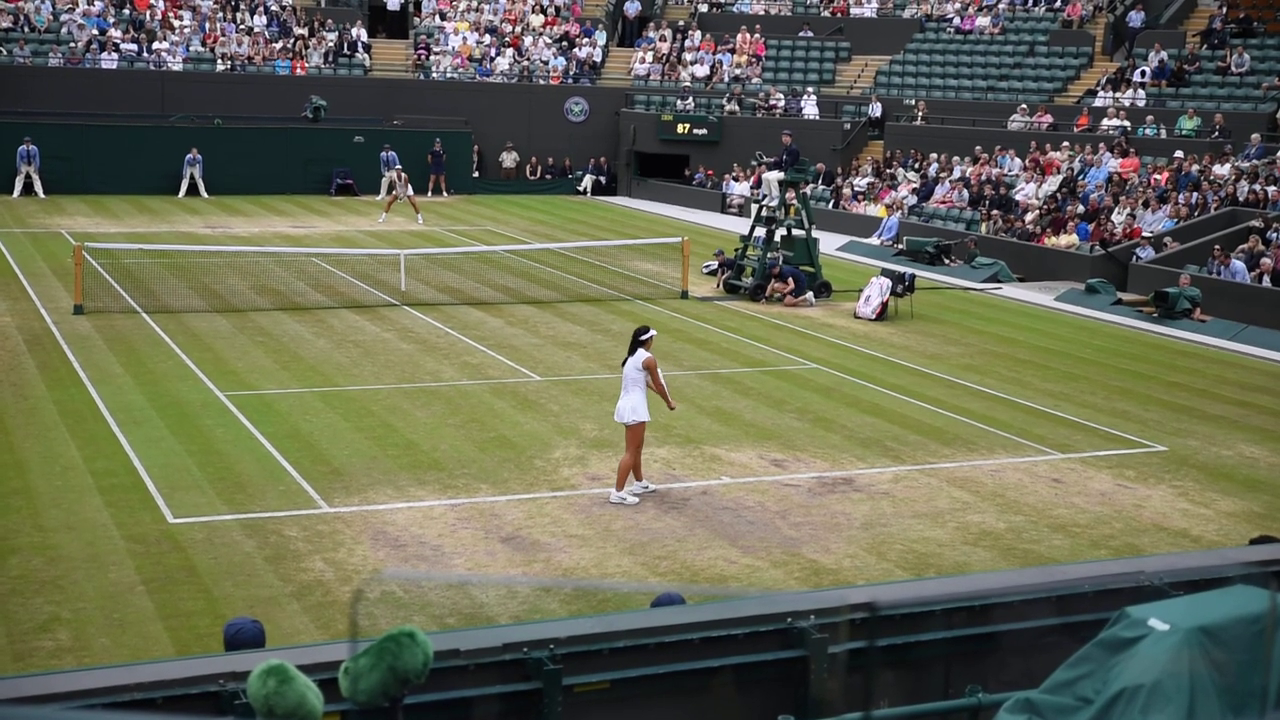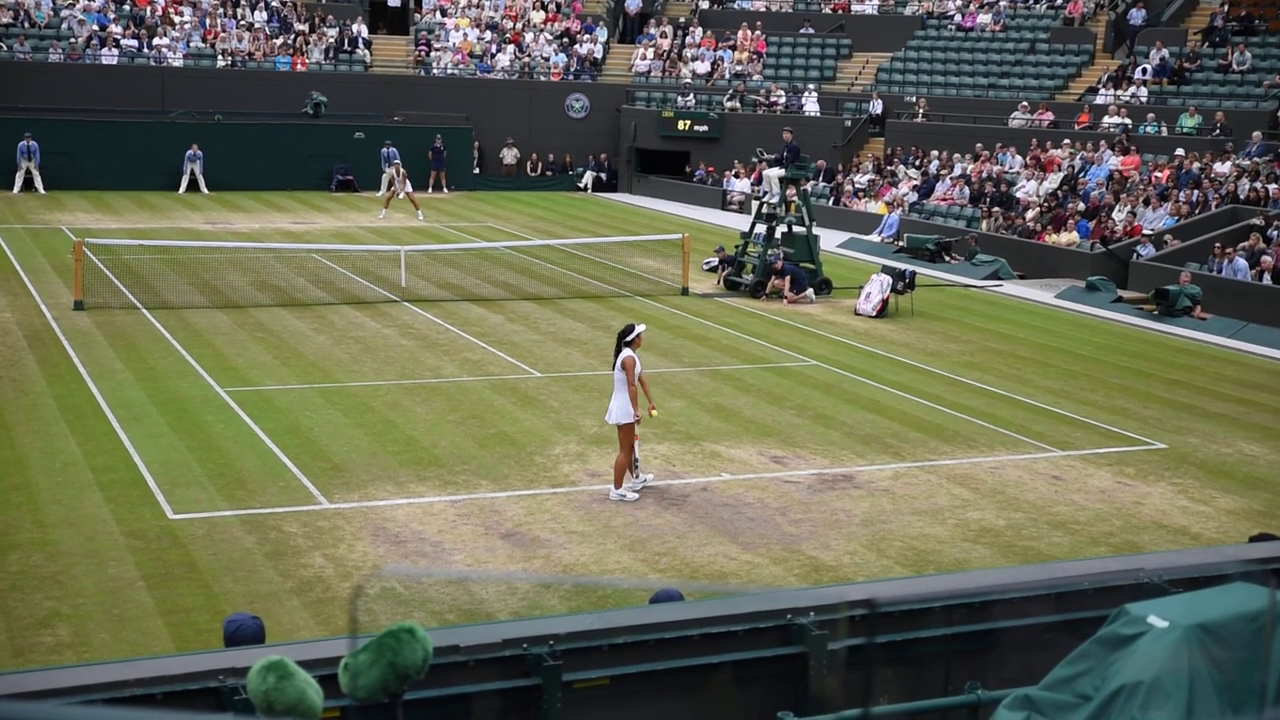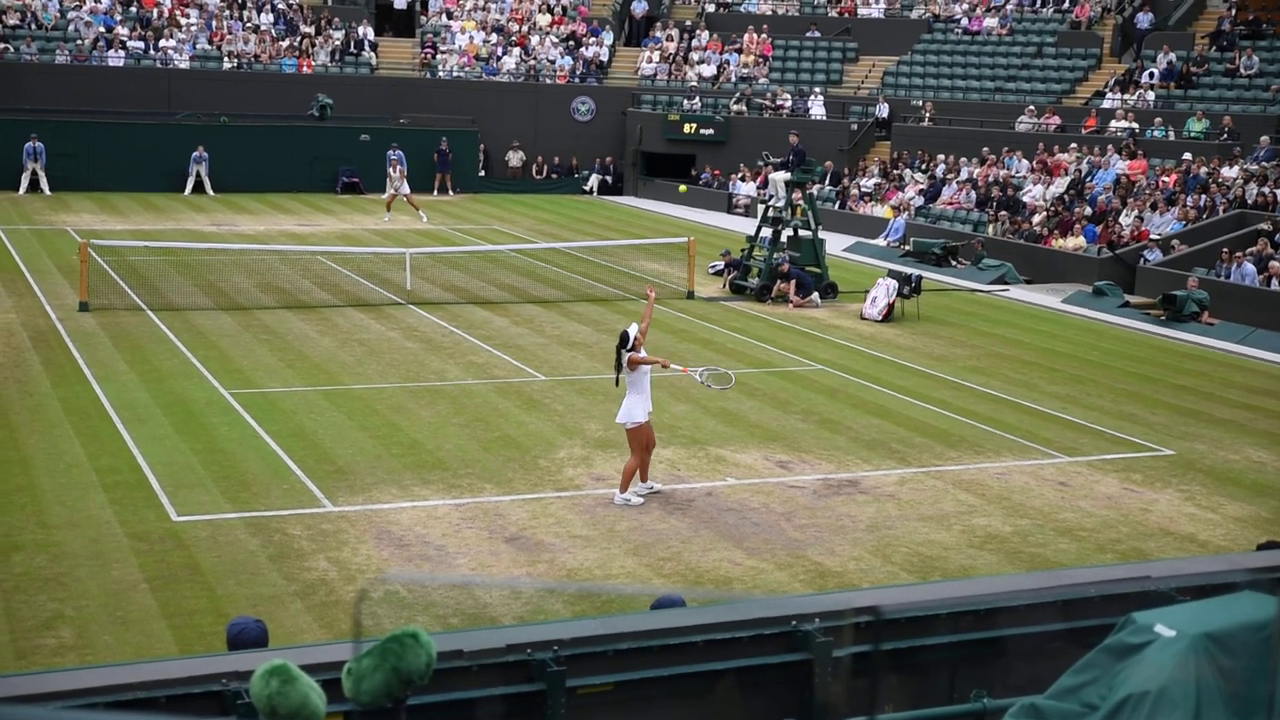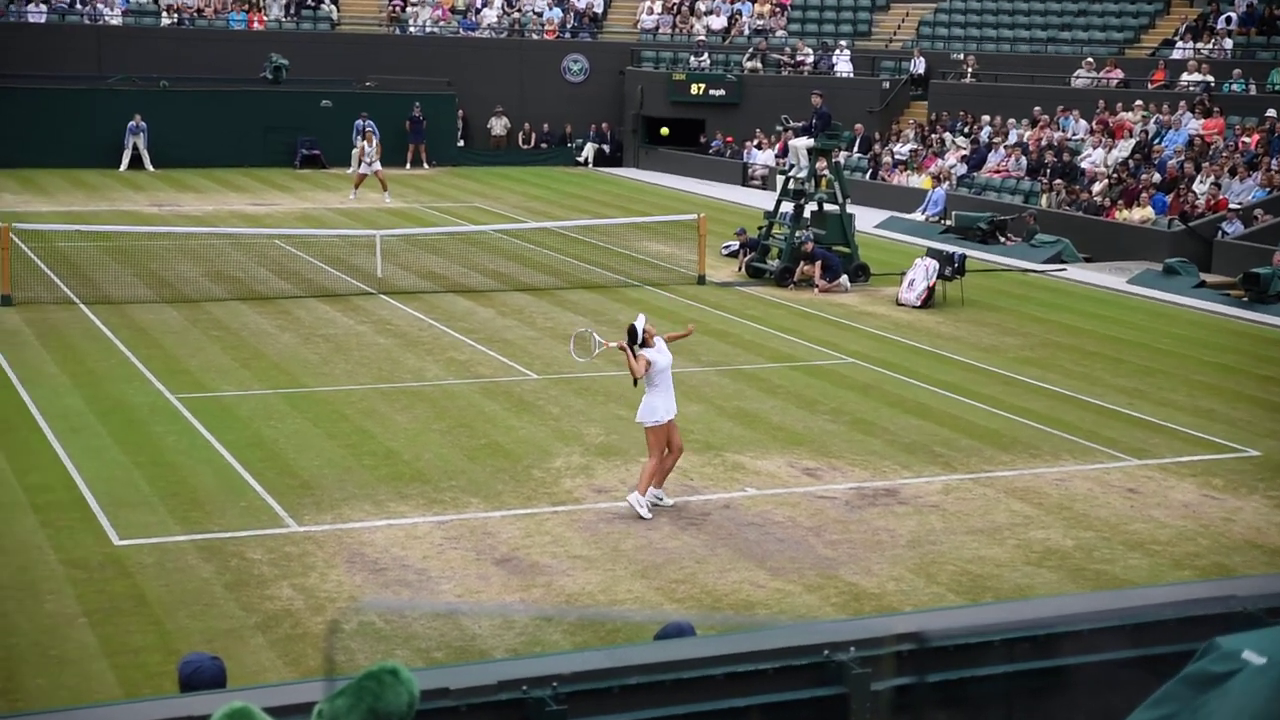
dt=0.5s
person 1, frame 1
left shoulder: (633, 356)
right shoulder: (648, 359)
right elbow: (659, 385)
left wrist: (653, 387)
right wrist: (669, 402)
left hip: (625, 405)
right hip: (635, 408)
left knee: (637, 448)
right knee: (631, 452)
left ankle: (639, 483)
right ankle: (618, 492)
person 1, frame 2
left shoulder: (629, 354)
right shoulder: (629, 357)
left elbow: (641, 380)
right elbow: (632, 385)
left wrist: (650, 401)
right wrist: (636, 410)
left hip: (622, 407)
right hip: (624, 409)
left knee: (629, 447)
right knee: (625, 449)
left ankle: (636, 479)
right ankle: (616, 490)
person 1, frame 3
left shoulder: (638, 350)
right shoulder: (632, 358)
left elbow: (645, 322)
right elbow: (645, 360)
left wrist: (651, 300)
right wrist: (660, 360)
left hip: (641, 409)
right hip: (635, 412)
left knee: (650, 445)
right knee: (637, 455)
left ankle: (644, 484)
right ankle: (622, 494)
person 1, frame 4
left shoulder: (657, 341)
right shoulder: (645, 355)
left elbow: (668, 338)
right elbow: (638, 374)
left wrist: (684, 333)
right wrist: (627, 352)
left hip: (660, 407)
right hip: (655, 411)
left knee: (676, 450)
right knee: (655, 457)
left ankle: (655, 491)
right ankle: (638, 496)
